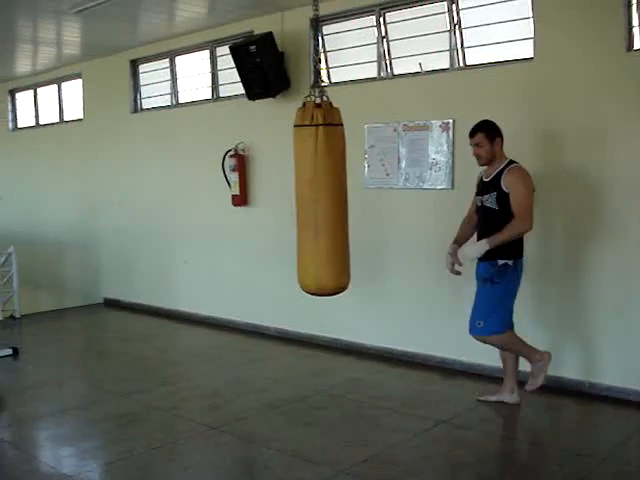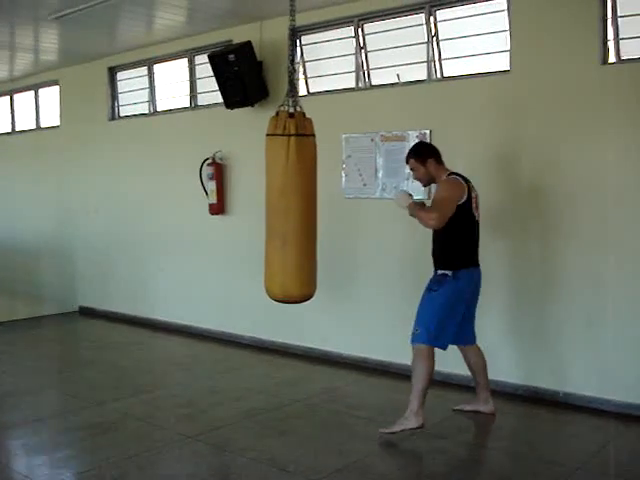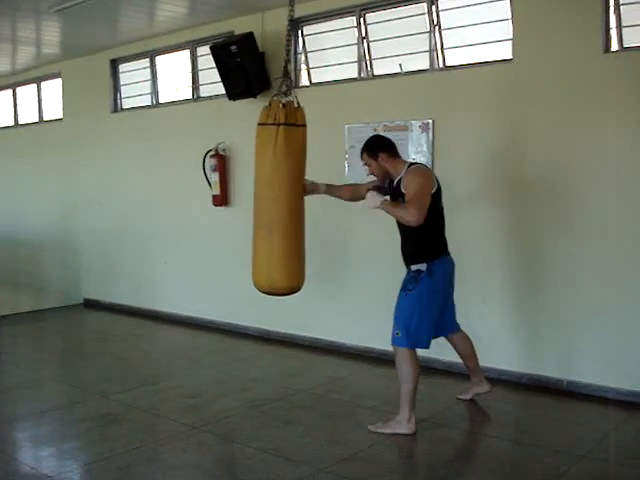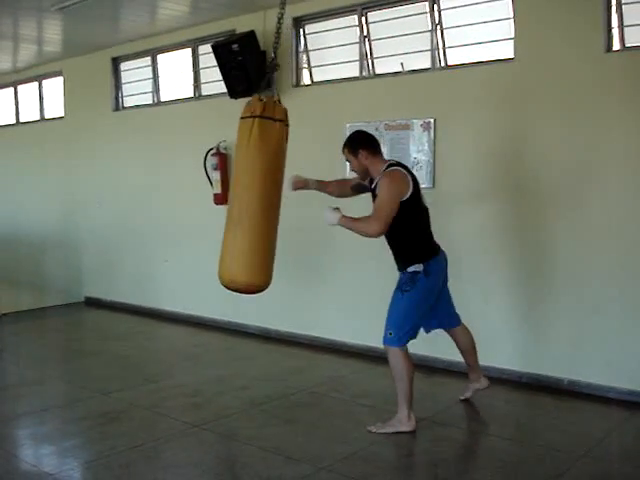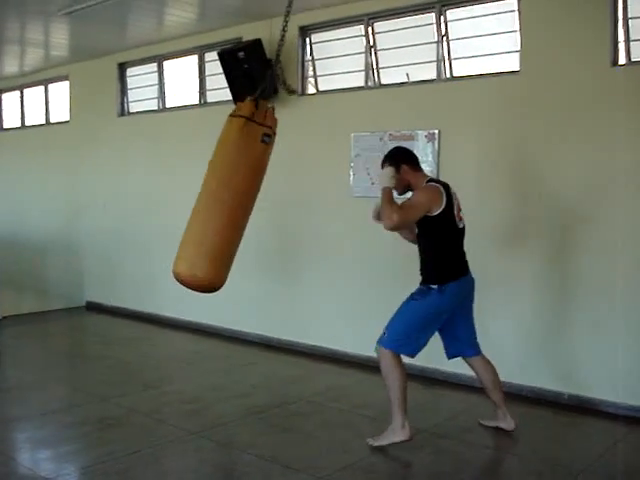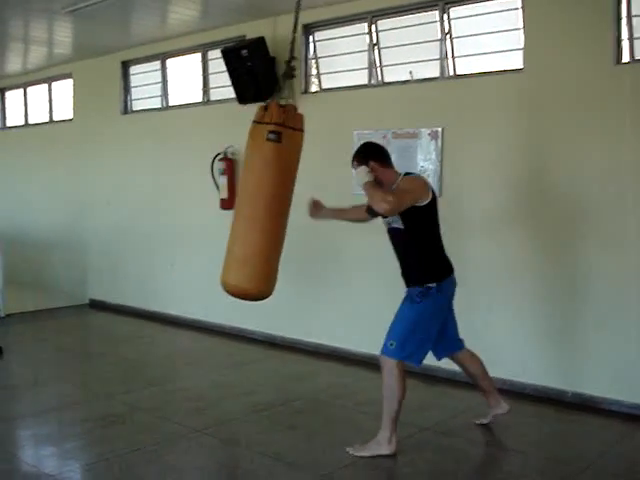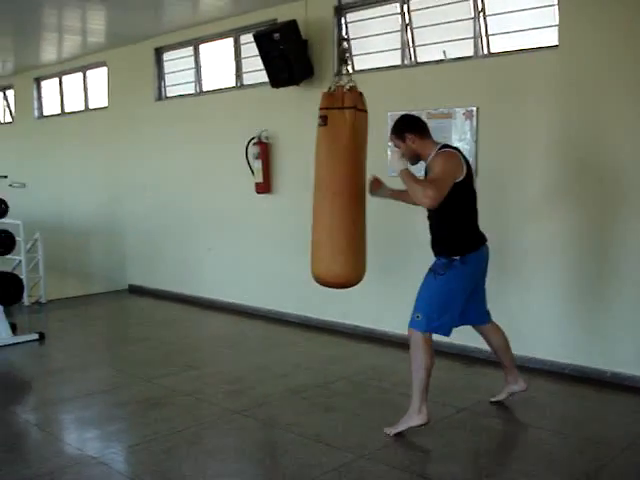
dt=0.4s
person 1, frame 1
left shoulder: (515, 175)
right shoulder: (484, 177)
left elbow: (523, 223)
right elbow: (473, 217)
left wrist: (485, 243)
right wrist: (455, 246)
left hip: (503, 264)
right hip: (487, 263)
left knee: (484, 329)
right knee: (501, 327)
left ankle: (536, 358)
right ankle: (510, 388)
person 1, frame 2
left shoulder: (451, 185)
right shoulder: (458, 186)
left elbow: (434, 221)
left wrist: (413, 205)
right wrist: (422, 209)
left hip: (452, 276)
right hip: (470, 273)
left knee: (422, 342)
right knee: (465, 340)
left ankle: (414, 414)
right ankle: (484, 399)
person 1, frame 3
left shoulder: (418, 173)
right shoulder: (395, 179)
left elbow: (414, 217)
right elbow: (361, 192)
left wrist: (382, 203)
right wrist: (318, 187)
left hip: (427, 269)
right hip: (437, 264)
left knee: (403, 343)
right knee: (448, 328)
left ankle: (405, 419)
right ankle: (478, 380)
person 1, frame 4
left shoulder: (393, 177)
right shoulder: (374, 178)
left elbow: (376, 227)
right elbow: (342, 186)
left wrist: (338, 219)
right wrist: (310, 183)
left hip: (420, 269)
right hip: (431, 263)
left knee: (393, 342)
right knee: (450, 323)
left ankle: (404, 417)
right ankle: (477, 377)
person 1, frame 5
left shoulder: (430, 193)
right shoulder: (441, 192)
left elbow: (393, 221)
right elbow: (416, 235)
left wrist: (386, 188)
right wrist: (385, 216)
left hip: (440, 289)
right hip: (460, 283)
left knee: (387, 349)
right knee: (471, 353)
left ankle: (399, 425)
right ankle: (503, 416)
person 1, frame 6
left shoulder: (412, 184)
right shoulder: (398, 189)
left elbow: (387, 205)
right elbow: (366, 211)
left wrist: (366, 182)
right wrist: (326, 212)
left hip: (430, 287)
right hip: (436, 284)
left knee: (391, 358)
right knee: (453, 349)
left ankle: (386, 439)
right ankle: (495, 401)
person 1, frame 7
left shoulder: (446, 158)
right shoulder: (441, 158)
left elbow: (431, 198)
right elbow: (424, 197)
left wrist: (401, 171)
right wrist: (385, 191)
left hip: (458, 259)
right hip: (472, 253)
left knee: (419, 331)
right knee: (481, 320)
left ankle: (417, 410)
right ankle: (514, 378)
